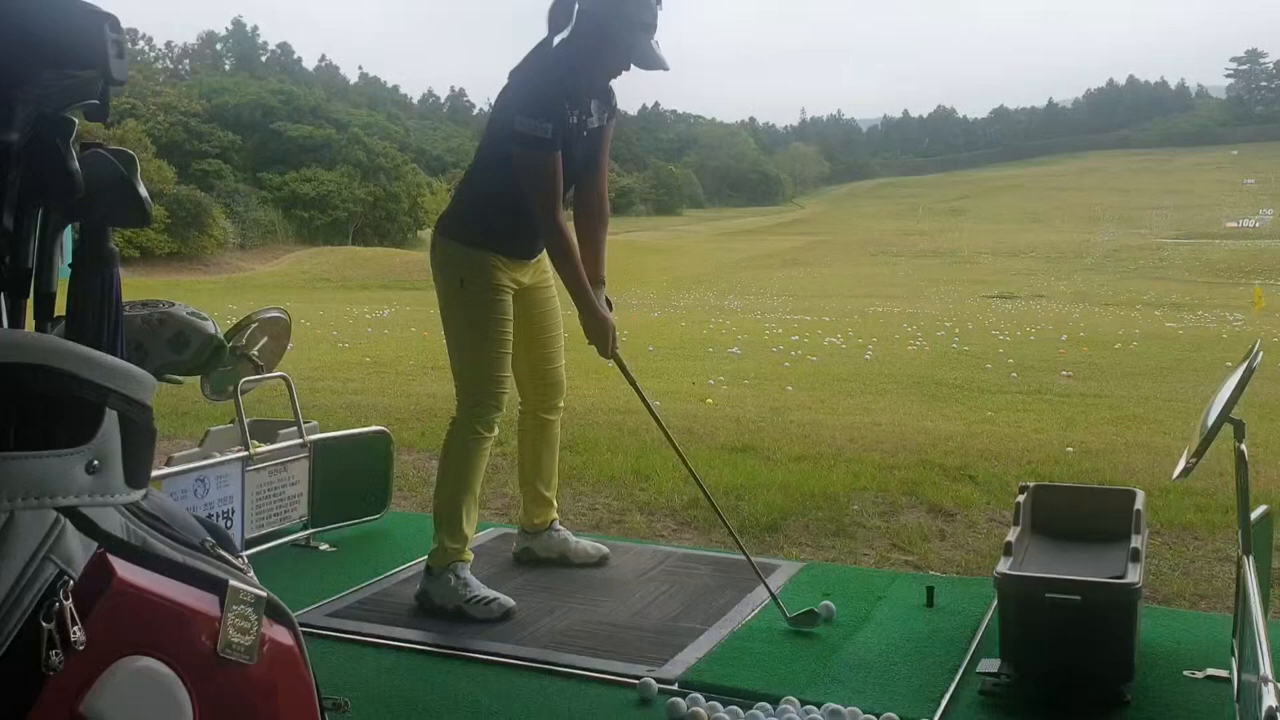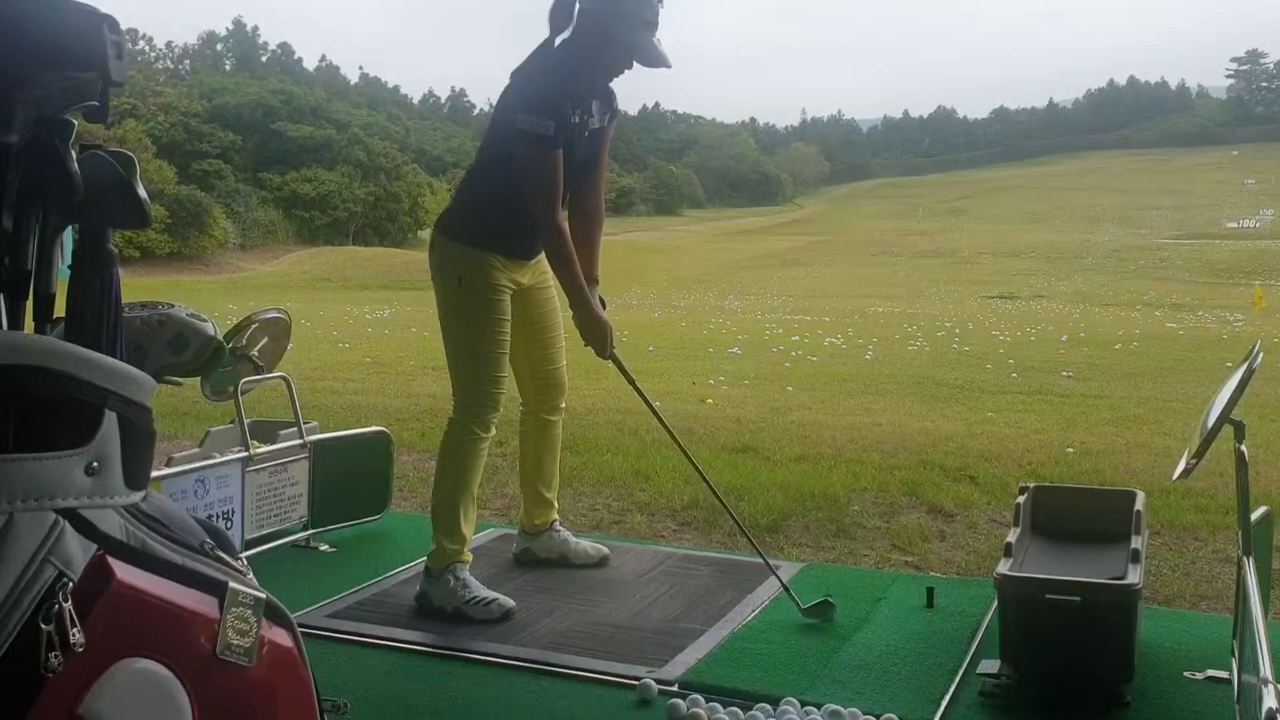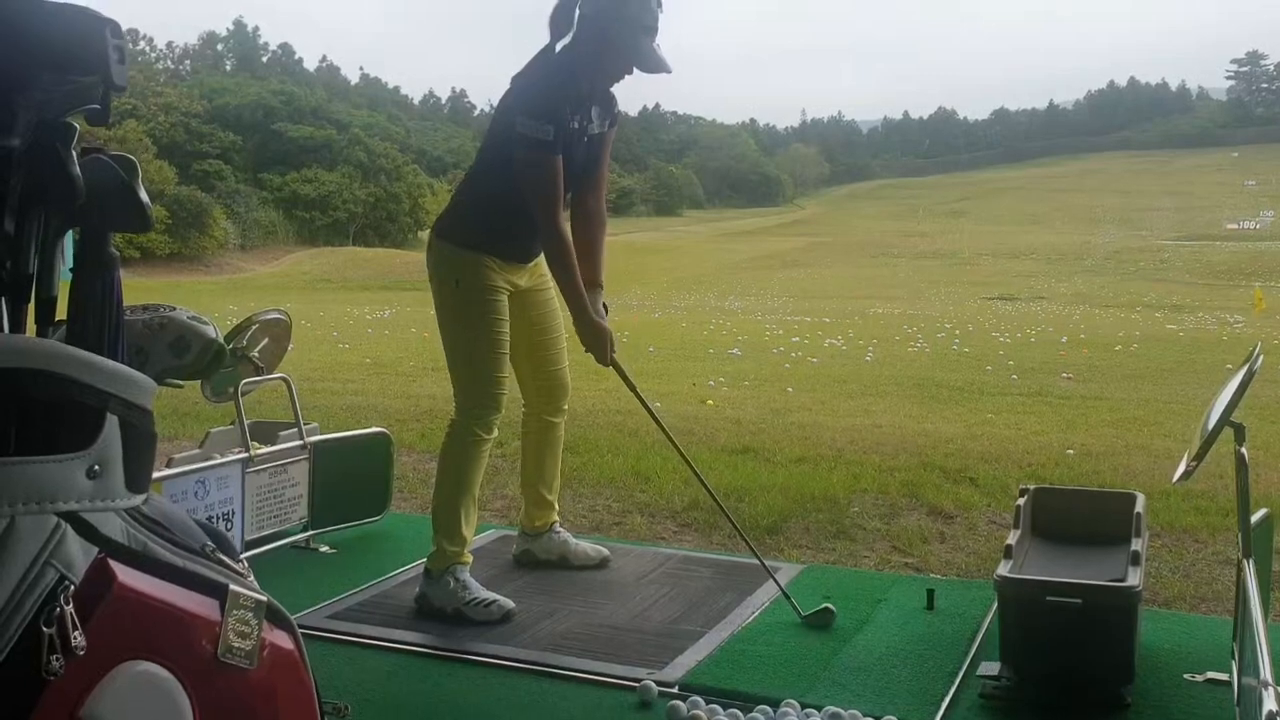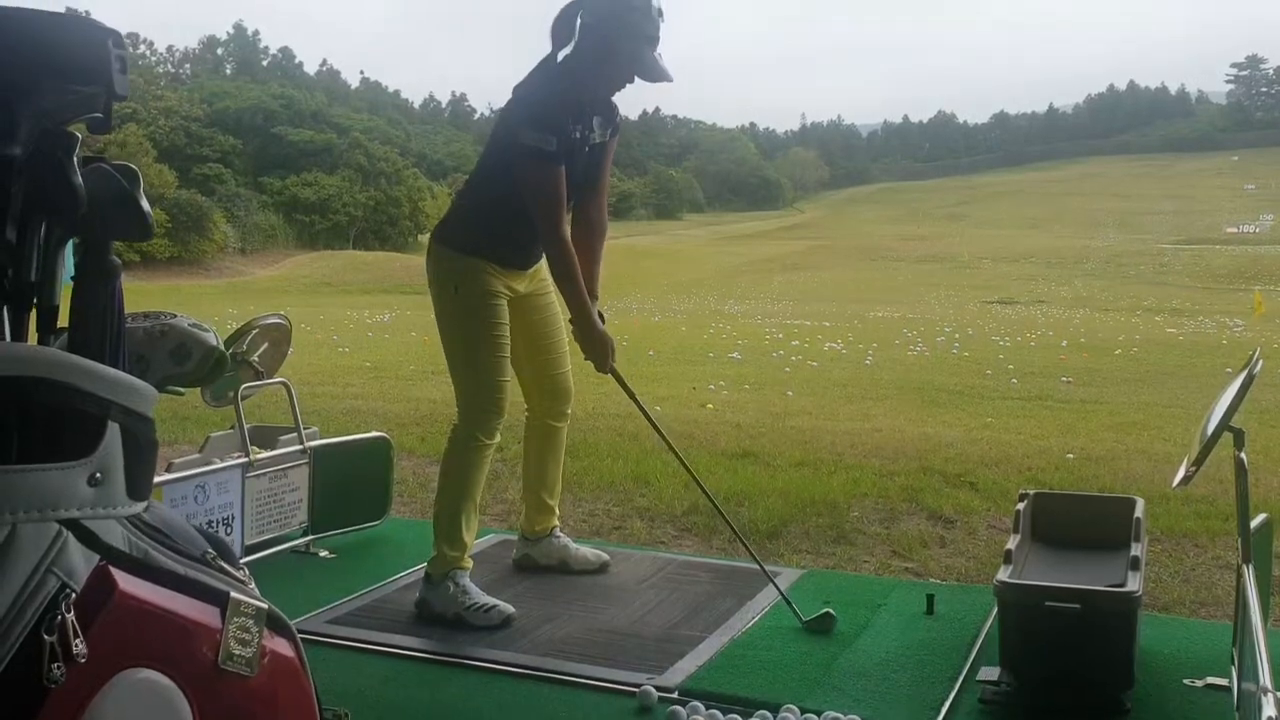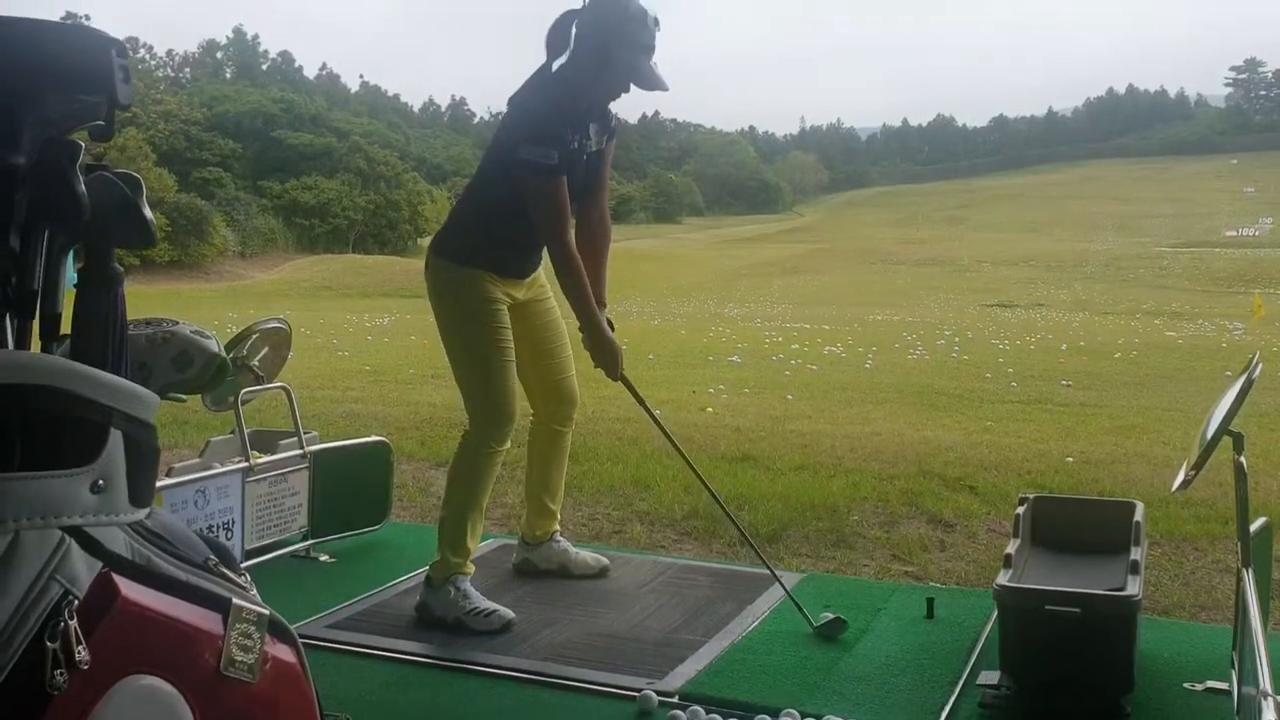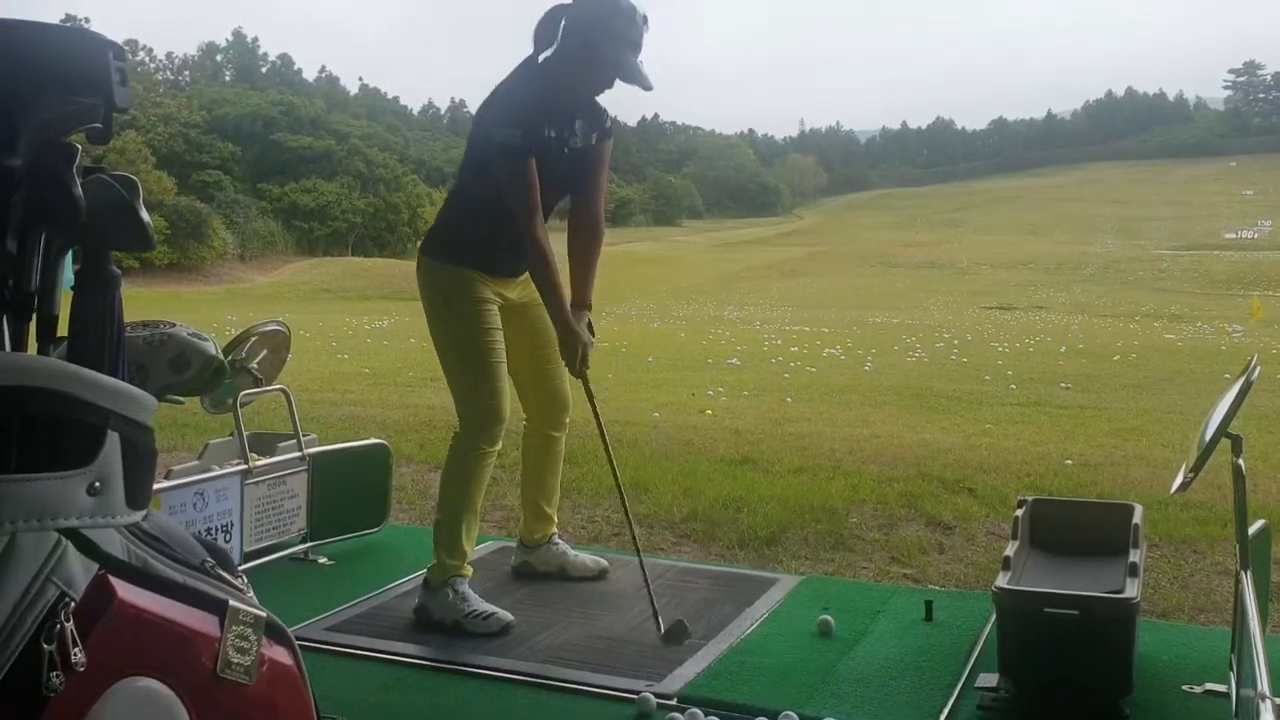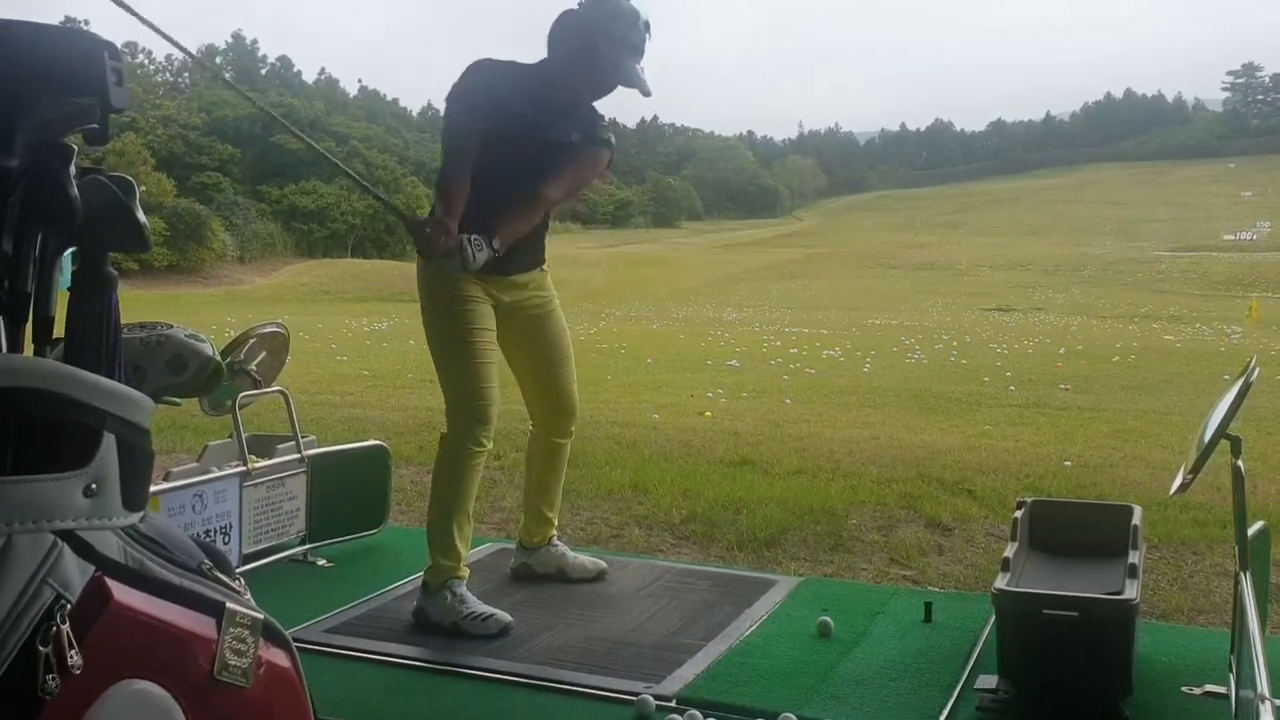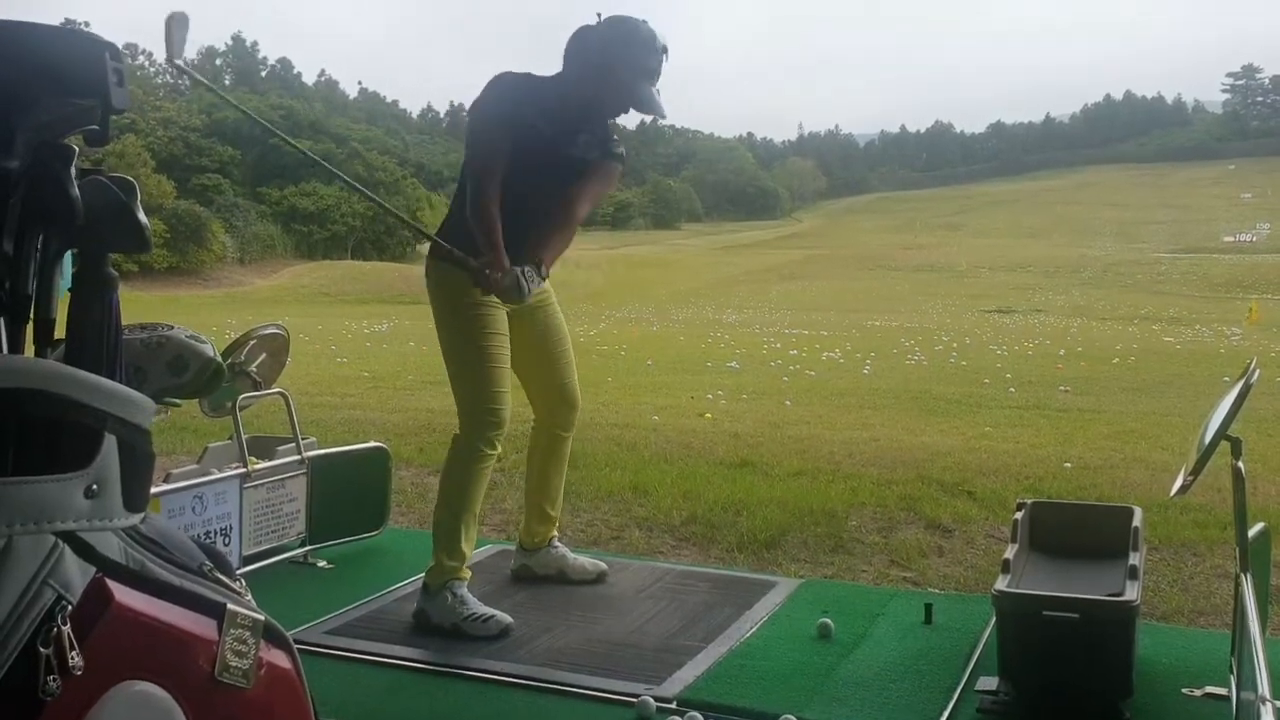
dt=0.4s
person 1, frame 1
left shoulder: (600, 99)
right shoulder: (536, 94)
left elbow: (592, 200)
right elbow: (551, 214)
left wrist: (598, 286)
right wrist: (588, 308)
left hip: (528, 256)
right hip: (474, 254)
left knee: (547, 394)
right knee: (483, 405)
left ankle: (539, 528)
right ankle: (446, 570)
person 1, frame 2
left shoulder: (601, 100)
right shoulder: (538, 92)
left elbow: (588, 200)
right elbow: (549, 212)
left wrist: (591, 286)
right wrist: (585, 306)
left hip: (527, 257)
right hip: (473, 254)
left knee: (548, 393)
right knee: (479, 406)
left ankle: (539, 529)
right ankle: (444, 571)
person 1, frame 3
left shoulder: (602, 106)
right shoulder: (538, 98)
left elbow: (590, 205)
right elbow: (551, 216)
left wrist: (595, 296)
right wrist: (585, 314)
left hip: (525, 259)
right hip: (470, 257)
left knee: (551, 393)
right knee: (482, 407)
left ankle: (539, 530)
right ankle: (444, 572)
person 1, frame 4
left shoulder: (604, 114)
right shoulder: (539, 107)
left elbow: (591, 214)
right elbow: (553, 227)
left wrist: (591, 304)
right wrist: (586, 322)
left hip: (525, 266)
right hip: (469, 262)
left knee: (555, 399)
right knee: (484, 413)
left ankle: (539, 535)
right ankle: (444, 577)
person 1, frame 5
left shoulder: (598, 121)
right shoulder: (537, 121)
left elbow: (595, 220)
right elbow: (561, 237)
left wrist: (600, 311)
right wrist: (594, 330)
left hip: (523, 273)
right hip: (468, 272)
left knee: (560, 403)
right knee: (494, 419)
left ankle: (539, 539)
right ankle: (445, 582)
person 1, frame 6
left shoulder: (595, 123)
right shoulder: (511, 108)
left elbow: (589, 217)
right elbow: (528, 224)
left wrist: (582, 309)
right wrist: (561, 320)
left hip: (522, 275)
right hip: (459, 271)
left knee: (552, 408)
right knee: (487, 419)
left ankle: (538, 542)
right ankle: (443, 585)
person 1, frame 7
left shoulder: (594, 137)
right shoulder: (488, 82)
left elbow: (545, 196)
right elbow: (457, 163)
left wrist: (483, 241)
right wrist: (443, 221)
left hip: (527, 276)
right hip: (455, 272)
left knee: (558, 412)
right knee: (474, 420)
left ankle: (537, 544)
right ankle: (441, 587)
person 1, frame 8
left shoulder: (604, 146)
right shoulder: (510, 97)
left elbow: (570, 216)
right elbow: (482, 191)
left wrist: (527, 273)
right wrist: (494, 262)
left hip: (526, 278)
right hip: (466, 273)
left knee: (561, 409)
right knee: (486, 422)
left ankle: (538, 545)
right ankle: (442, 587)
